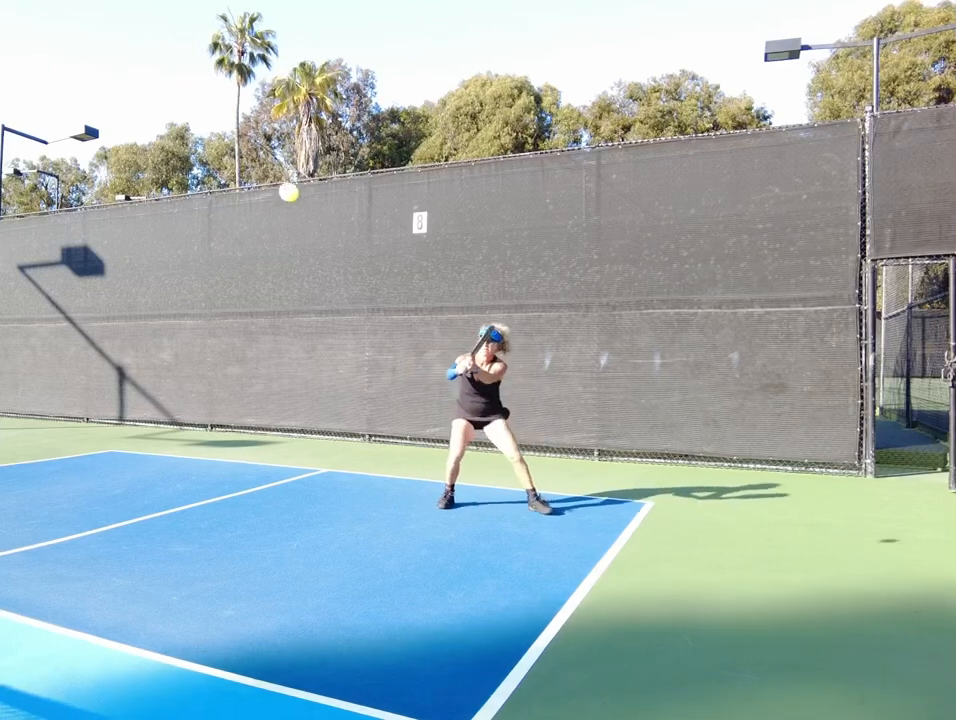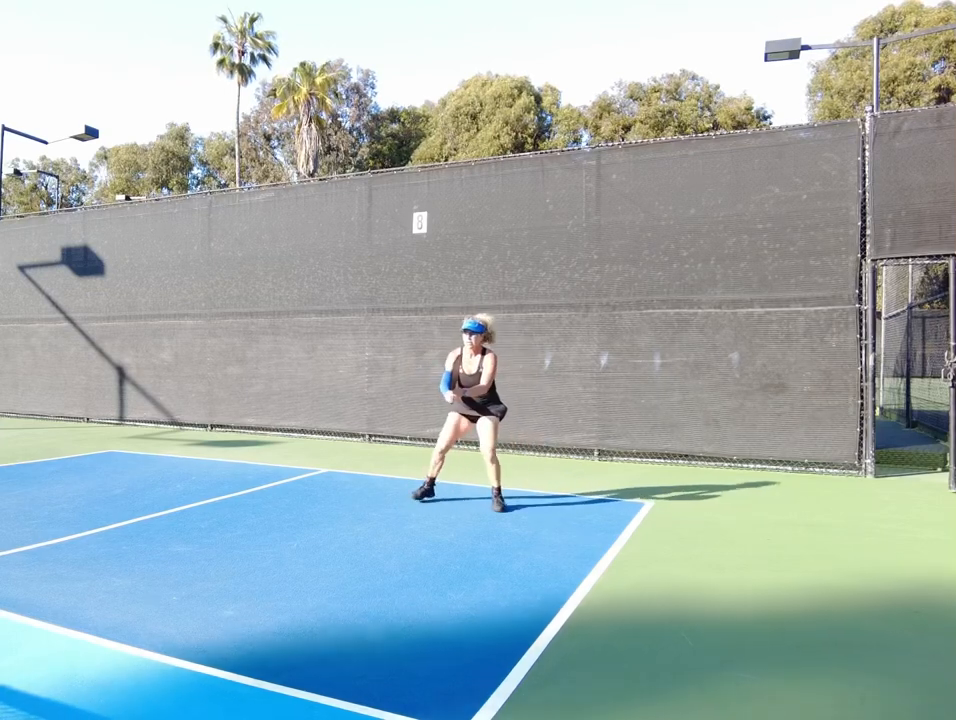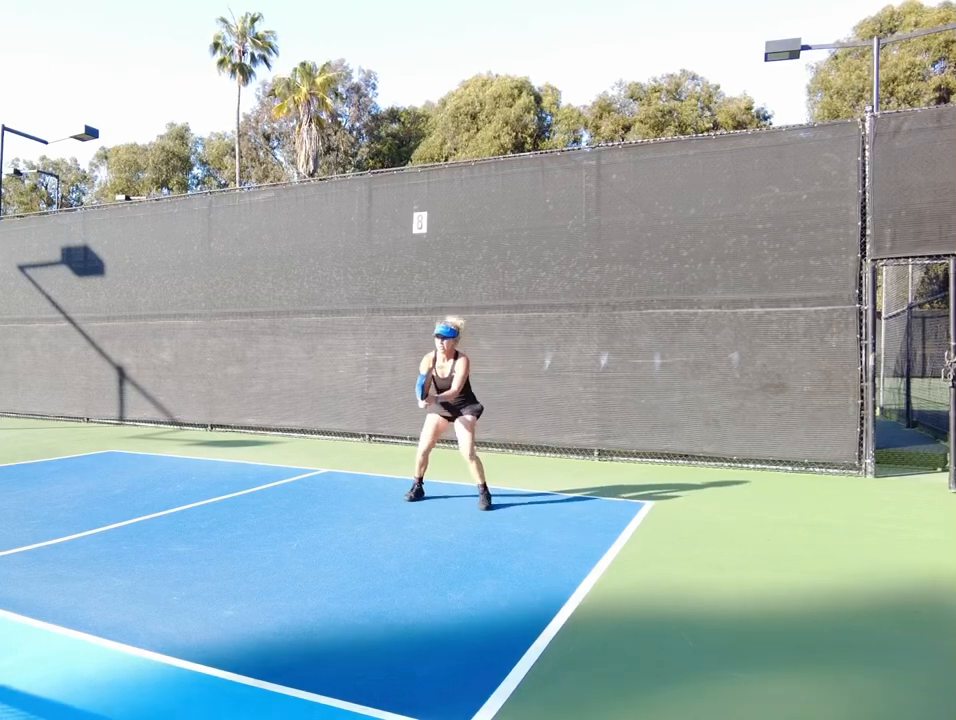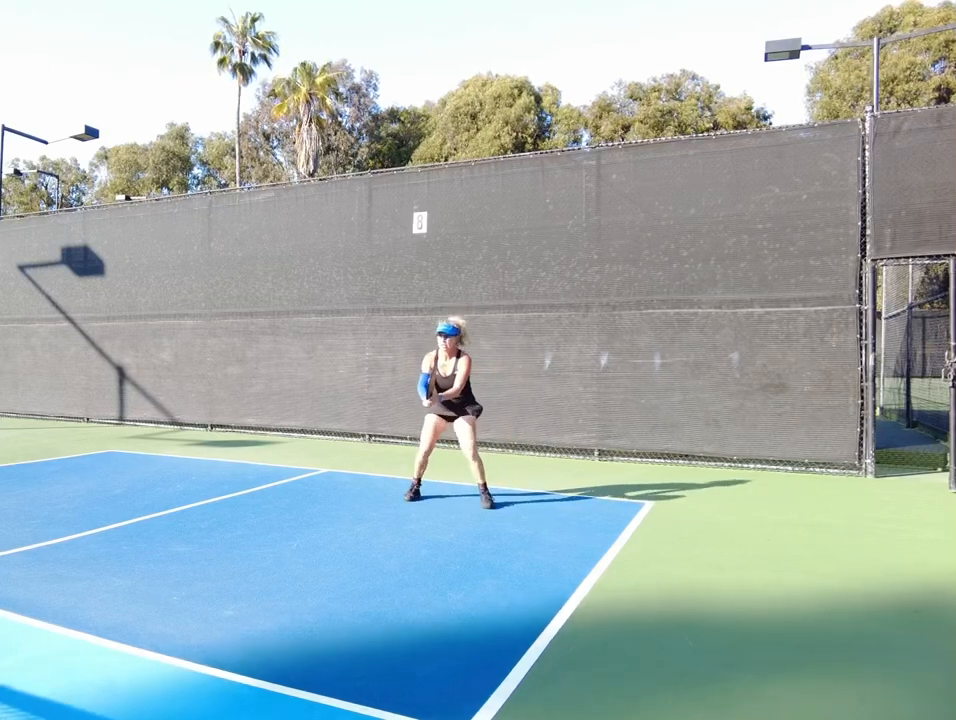
dt=0.5s
person 1, frame 1
left shoulder: (500, 366)
right shoulder: (465, 359)
left elbow: (489, 379)
left wrist: (475, 369)
right wrist: (460, 370)
left hip: (492, 416)
right hip: (466, 414)
left knee: (514, 455)
right knee: (455, 453)
left ankle: (533, 498)
right ankle: (448, 493)
person 1, frame 2
left shoulder: (490, 357)
right shoulder: (454, 355)
left elbow: (484, 387)
right elbow: (445, 383)
left wrist: (462, 392)
right wrist: (447, 393)
left hip: (487, 408)
right hip: (462, 408)
left knee: (488, 452)
right knee: (441, 446)
left ankle: (497, 495)
right ankle: (428, 485)
person 1, frame 3
left shoulder: (462, 361)
right shoulder: (429, 359)
left elbow: (455, 391)
right elbow: (421, 386)
left wrist: (435, 398)
right wrist: (422, 399)
left hip: (464, 408)
right hip: (440, 409)
left knee: (467, 452)
right knee: (422, 448)
left ankle: (483, 491)
right ankle: (417, 486)
person 1, frame 4
left shoulder: (464, 359)
right shoulder: (430, 358)
left elbow: (457, 389)
right elbow: (423, 385)
left wrist: (438, 397)
right wrist: (426, 398)
left hip: (463, 408)
right hip: (438, 408)
left knee: (470, 451)
right knee: (424, 449)
left ankle: (484, 491)
right ankle: (415, 487)
